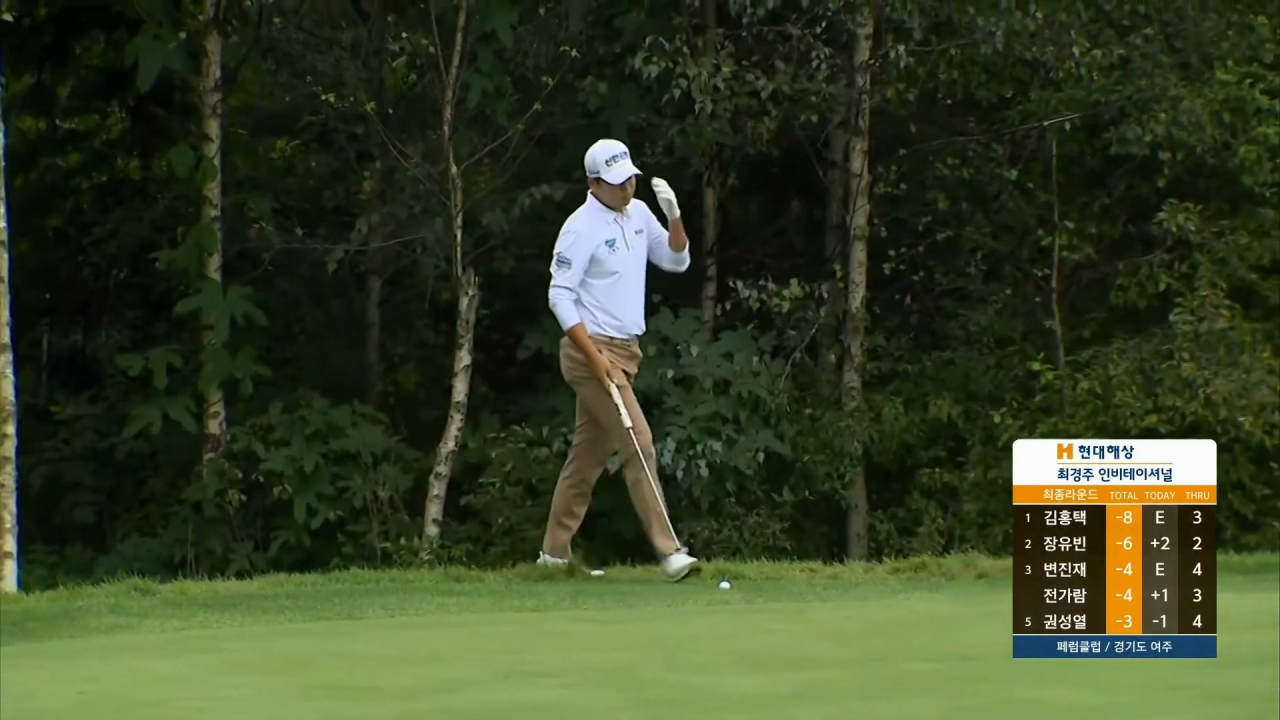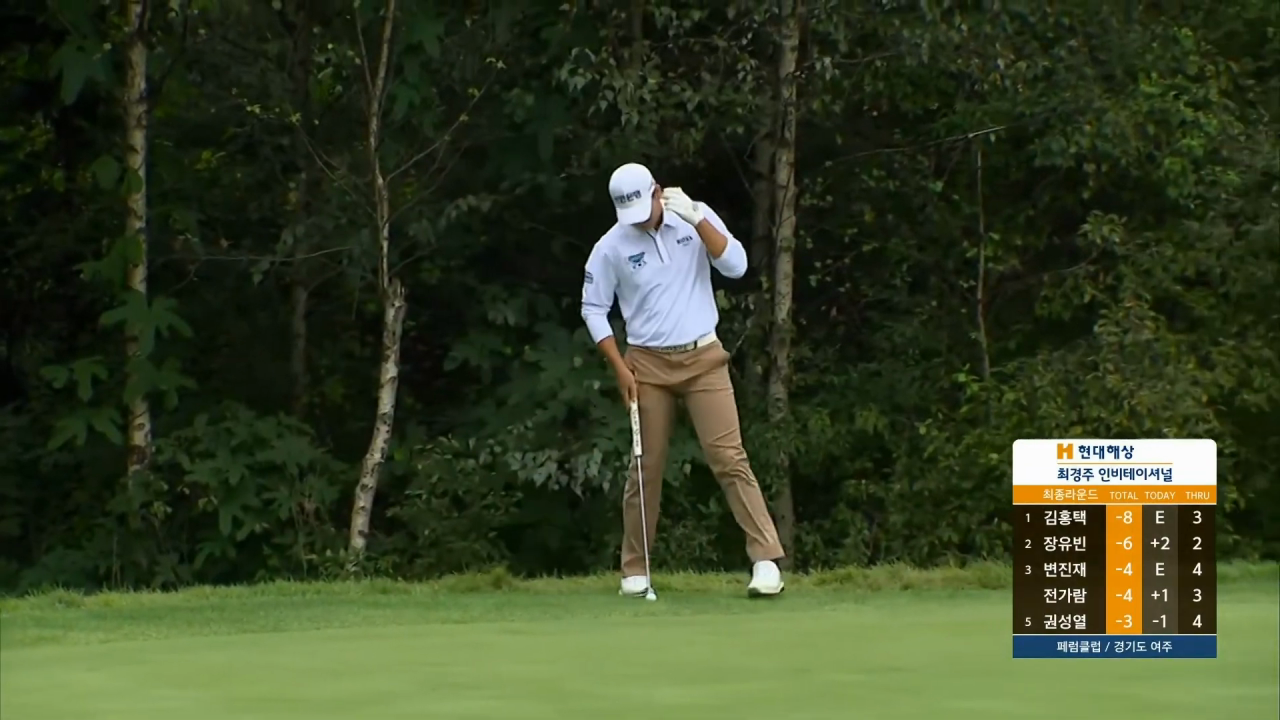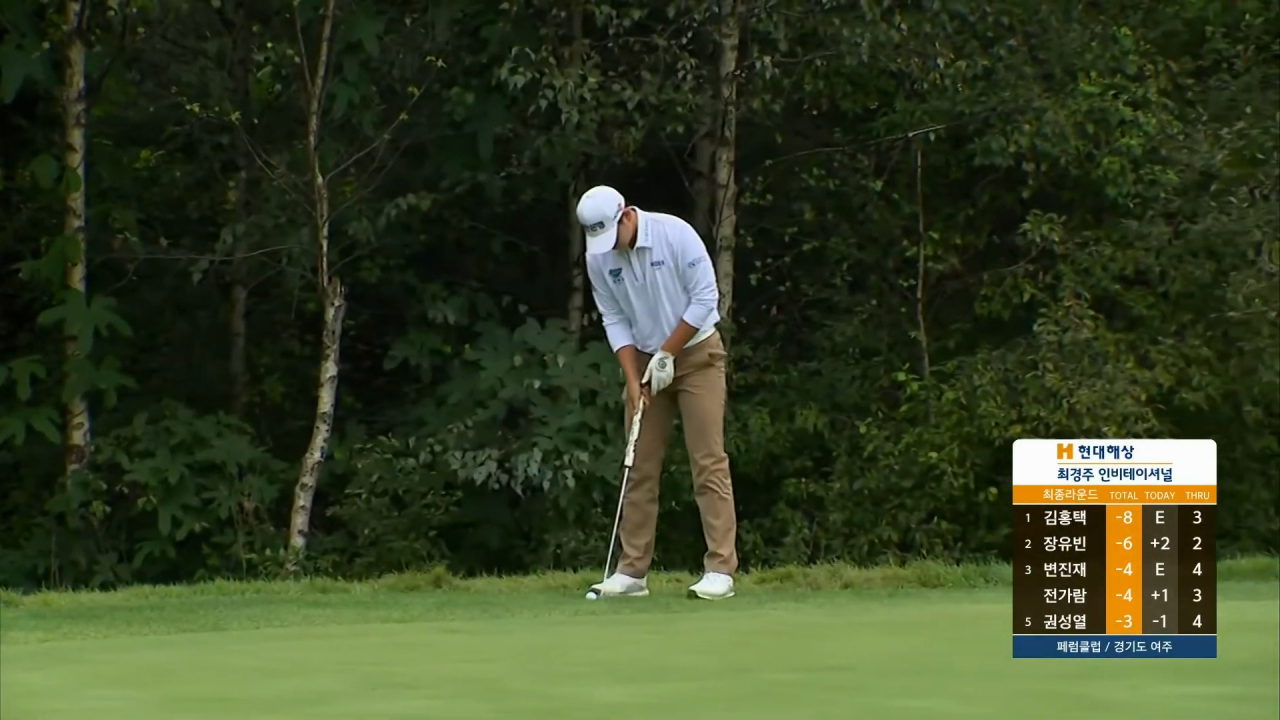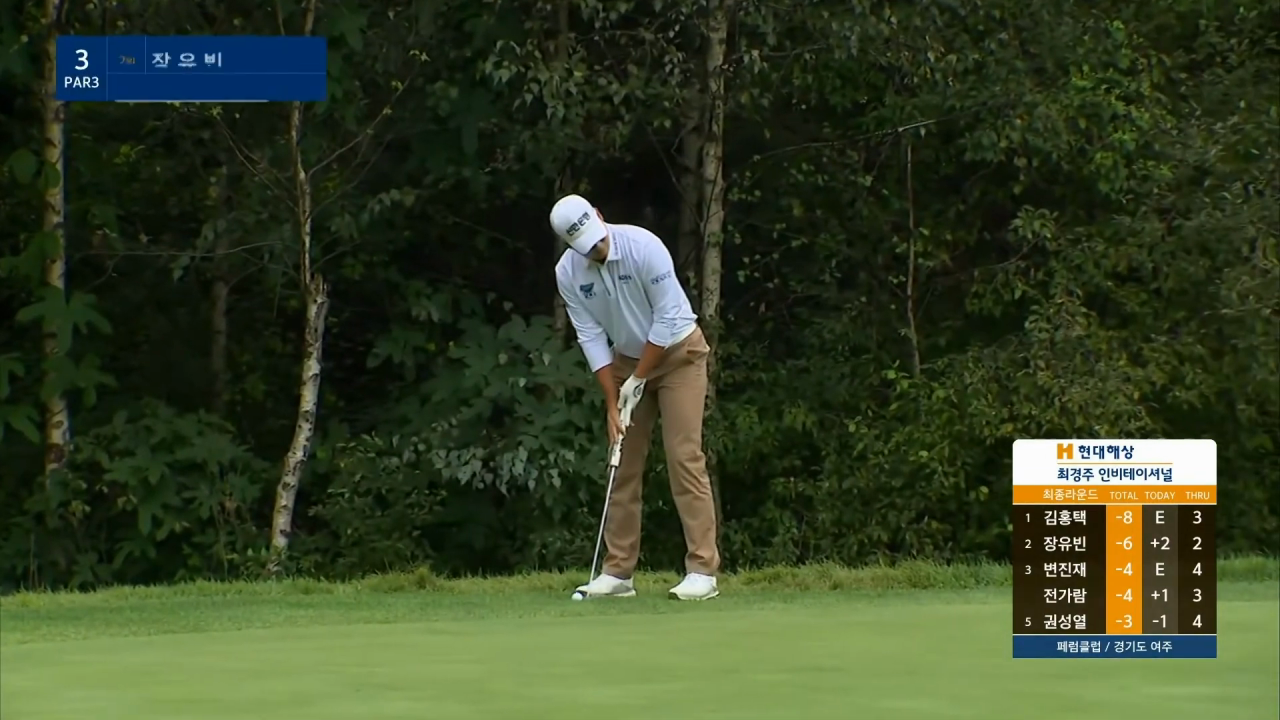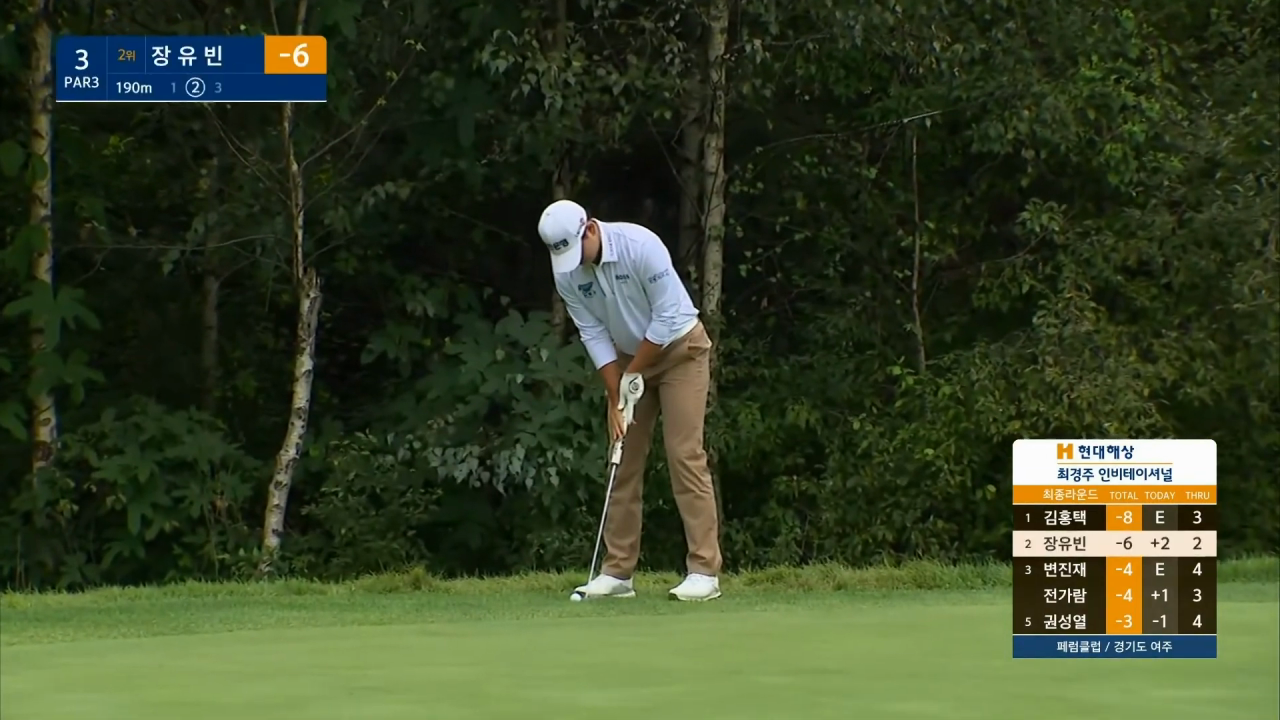
dt=0.7s
person 1, frame 1
left shoulder: (639, 213)
right shoulder: (580, 227)
left elbow: (676, 260)
right elbow: (560, 296)
left wrist: (673, 213)
right wrist: (592, 354)
left hip: (624, 350)
right hip: (592, 352)
left knee: (588, 455)
right knee: (638, 446)
left ankle: (555, 551)
right ankle: (670, 552)
person 1, frame 2
left shoulder: (697, 216)
right shoulder: (610, 246)
left elbow: (737, 266)
right elbow: (593, 308)
left wrist: (697, 219)
right wrist: (619, 367)
left hip: (704, 358)
right hip: (649, 364)
left knee: (729, 457)
right knee: (647, 467)
left ankle: (766, 561)
right ankle: (634, 570)
person 1, frame 3
left shoulder: (676, 234)
right shoulder: (598, 258)
left elbow: (705, 299)
right elbow: (615, 321)
left wrist: (667, 354)
right wrist: (632, 378)
left hip: (697, 356)
right hip: (645, 361)
left knee: (708, 461)
right knee: (640, 466)
left ankle: (720, 569)
right ankle: (632, 570)
person 1, frame 4
left shoulder: (643, 246)
right shoulder: (567, 273)
left elbow: (668, 318)
right elbow: (591, 338)
left wrist: (638, 380)
right wrist: (612, 403)
left hip: (677, 352)
right hip: (627, 359)
left knee: (684, 457)
right knee: (623, 463)
left ankle: (702, 570)
right ankle: (618, 571)
person 1, frame 5
left shoulder: (641, 246)
right shoulder: (565, 273)
left elbow: (667, 318)
right elbow: (594, 335)
left wrist: (633, 374)
right wrist: (615, 398)
left hip: (679, 349)
right hip: (628, 356)
left knee: (684, 455)
right knee: (624, 461)
left ankle: (704, 571)
right ankle: (617, 571)
